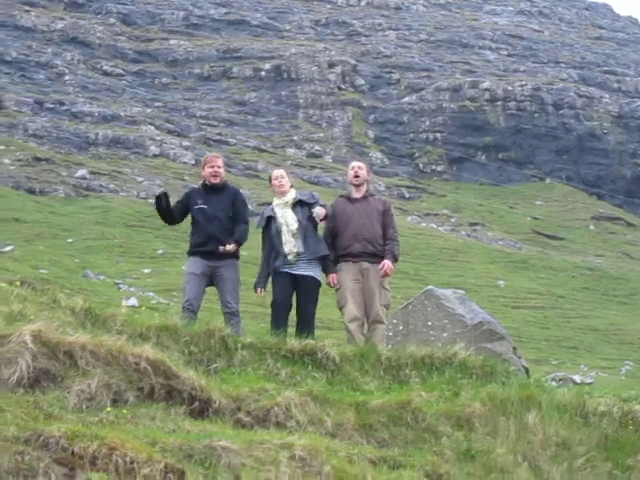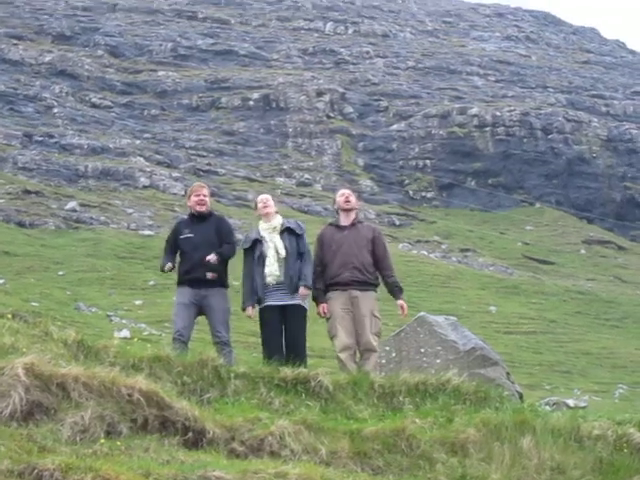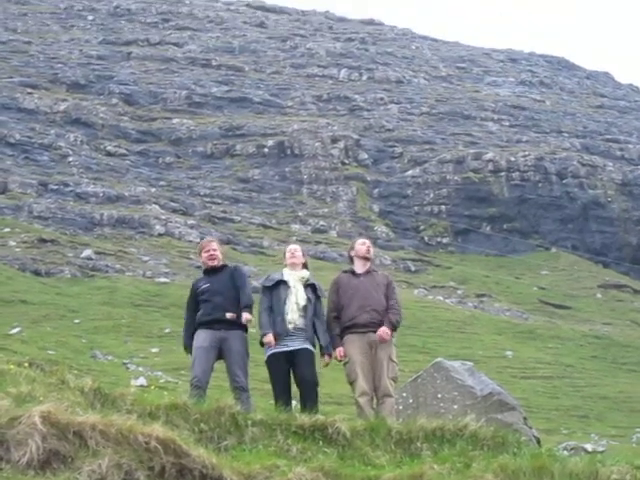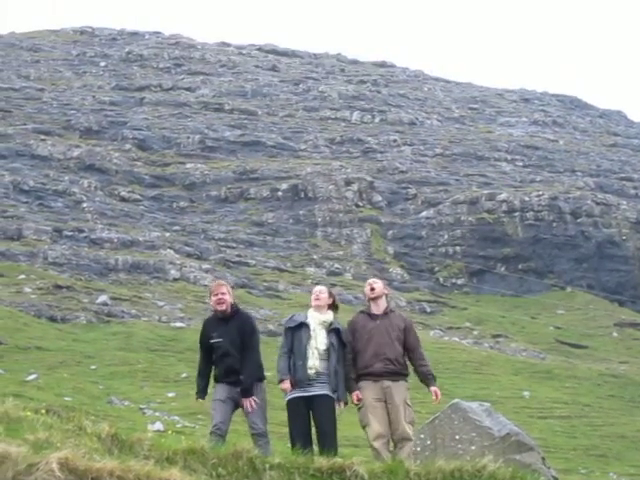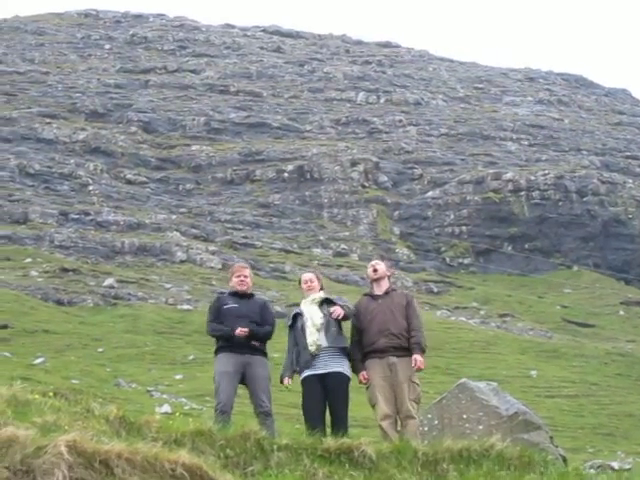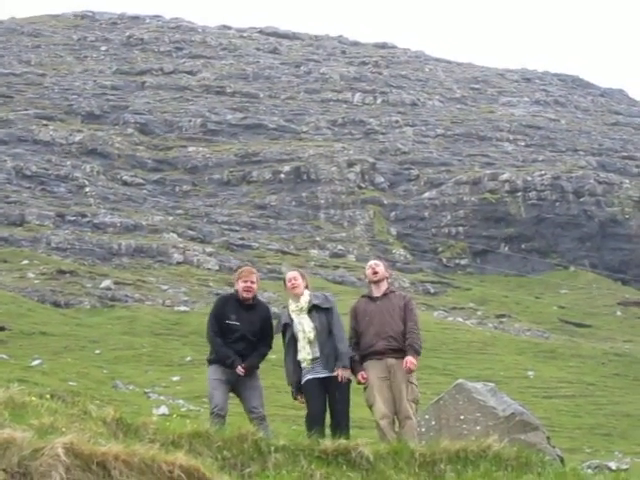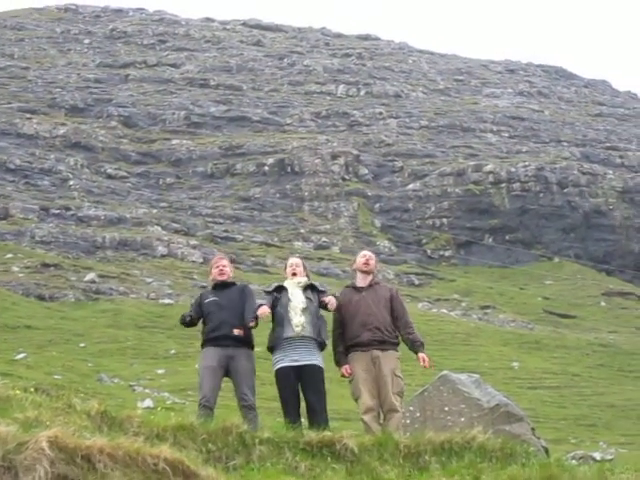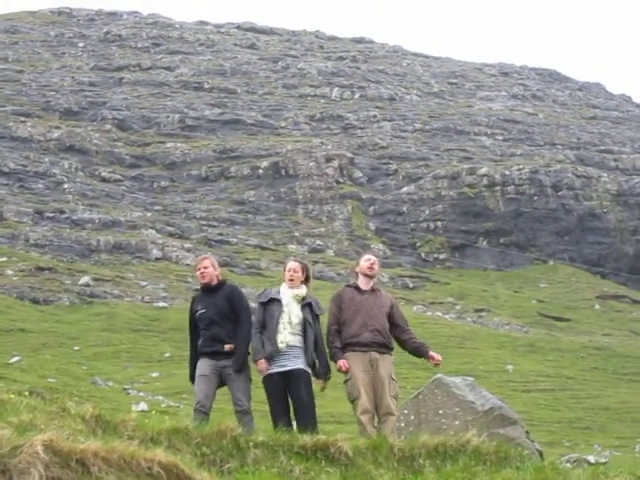
dt=0.5s
person 1, frame 1
left shoulder: (382, 204)
right shoulder: (337, 206)
left elbow: (392, 236)
right elbow: (329, 239)
left wrist: (390, 258)
right wrist: (330, 269)
left hip: (375, 265)
right hip: (347, 266)
left knee: (377, 316)
right knee: (352, 317)
person 1, frame 2
left shoulder: (371, 231)
right shoulder: (325, 234)
left elbow: (385, 266)
right elbow: (318, 269)
left wrist: (398, 295)
right wrist: (320, 299)
left hip: (366, 294)
right hip: (337, 295)
left knee: (369, 344)
right knee: (344, 346)
person 1, frame 3
left shoulder: (384, 279)
right shoulder: (340, 281)
left elbow: (395, 309)
right elbow: (332, 315)
left wrist: (388, 326)
right wrist: (336, 343)
left hip: (382, 338)
right hip: (353, 338)
left knee: (386, 389)
right knee: (362, 390)
person 1, frame 4
left shoulder: (402, 321)
right shoulder: (356, 322)
left elbow: (416, 353)
right elbow: (349, 357)
left wrist: (430, 381)
right wrist: (352, 387)
left hip: (397, 383)
right hip: (369, 384)
left knee: (404, 433)
right knee: (377, 435)
person 1, frame 5
left shoulder: (405, 298)
right shoulder: (361, 305)
left elbow: (416, 327)
right elbow: (355, 339)
left wrist: (418, 351)
right wrist: (358, 367)
left hip: (403, 360)
right hip: (375, 362)
left knee: (408, 410)
right knee: (384, 413)
person 1, frame 6
left shoulder: (403, 300)
right shoulder: (359, 306)
left elbow: (413, 330)
right elbow: (353, 341)
left wrist: (412, 353)
right wrist: (357, 367)
left hip: (401, 361)
right hip: (373, 364)
left knee: (407, 412)
right knee: (382, 414)
person 1, frame 7
left shoulder: (389, 292)
right shoulder: (343, 296)
left elbow: (404, 323)
right elbow: (338, 332)
left wrist: (418, 348)
right wrist: (341, 361)
left hip: (387, 353)
right hip: (358, 355)
left knee: (392, 404)
right knee: (367, 407)
person 1, frame 8
left shoulder: (387, 299)
right shoulder: (342, 295)
left elbow: (402, 331)
right elbow: (333, 329)
left wrist: (425, 351)
right wrist: (338, 356)
left hip: (383, 357)
right hip: (355, 356)
left knee: (388, 408)
right knee: (363, 408)
person 2, frame 1
left shoulder: (233, 194)
right shoulder: (193, 194)
left elbow: (243, 223)
right elbow: (171, 217)
left wrist: (236, 242)
right wrist: (162, 201)
left hip: (226, 260)
right hip: (198, 258)
left knee: (231, 308)
right knee: (189, 305)
person 2, frame 2
left shoulder: (219, 222)
right shoulder: (181, 226)
left elbow: (231, 247)
right elbow: (169, 252)
left wrist: (218, 254)
right wrist: (167, 264)
left hip: (215, 289)
right hip: (187, 289)
left knee: (222, 338)
right knee: (180, 336)
person 2, frame 3
left shoulder: (234, 272)
right shoulder: (198, 283)
left elbow: (244, 291)
right elbow: (191, 313)
left wrist: (246, 309)
right wrist: (187, 341)
left hip: (234, 331)
right hip: (205, 332)
left knee: (239, 383)
right knee: (198, 381)
person 2, frame 4
left shoulder: (244, 319)
right shoulder: (209, 325)
left elbow: (253, 355)
right elbow: (205, 360)
left wrist: (247, 390)
right wrist: (201, 391)
left hip: (251, 384)
right hip: (223, 385)
left knee: (259, 430)
right knee: (217, 429)
person 2, frame 5
left shoulder: (260, 303)
right shoulder: (221, 300)
left elbow: (269, 328)
right elbow: (211, 327)
left wrist: (250, 332)
right wrist: (233, 332)
left hip: (257, 357)
right hip: (228, 355)
left knee: (264, 408)
right knee: (223, 405)
person 2, frame 6
left shoulder: (263, 310)
right shoulder: (223, 302)
left elbow: (266, 344)
right elbow: (213, 336)
left wrist: (249, 364)
right wrist: (233, 361)
left hip: (249, 371)
right hip: (220, 367)
left knee: (257, 414)
right knee: (218, 410)
person 2, frame 7
left shoulder: (243, 290)
right shoulder: (205, 296)
left elbow: (251, 307)
right elbow: (193, 317)
left wrist: (252, 319)
right wrist: (186, 318)
left hip: (241, 349)
right hip: (212, 349)
left knee: (247, 400)
right knee: (206, 400)
person 2, frame 8
left shoulder: (232, 292)
right shoulder: (197, 300)
left elbow: (245, 324)
right elbow: (194, 336)
left wrist: (240, 356)
right wrist: (193, 369)
left hip: (234, 359)
right hip: (207, 360)
left knee: (242, 406)
right knee: (201, 406)
person 3, frame 1
left shoulder: (307, 199)
right shoulder: (269, 214)
left elbow: (318, 213)
right elbow: (267, 250)
left wrist: (321, 210)
right wrist: (261, 281)
left hip: (309, 266)
right hip: (283, 267)
left knee: (306, 313)
right knee: (279, 303)
person 3, frame 2
left shoulder: (293, 228)
right shoulder: (253, 238)
left elbow: (305, 256)
right elbow: (249, 272)
left wrist: (305, 282)
right wrist: (248, 302)
left hip: (294, 296)
right hip: (268, 299)
left knee: (296, 343)
right knee: (271, 344)
person 3, frame 3
left shoulder: (311, 286)
right shoulder: (273, 281)
left elbow: (319, 318)
right elbow: (264, 309)
left wrist: (326, 348)
right wrist: (266, 331)
left hip: (302, 342)
right hip: (277, 343)
left knee: (308, 380)
right knee: (281, 391)
person 3, frame 4
left shoulder: (336, 329)
right shoulder: (296, 322)
left elbow: (339, 363)
right elbow: (284, 352)
left wrist: (341, 395)
right wrist: (284, 377)
left hip: (324, 388)
right hip: (298, 387)
left knee: (327, 431)
right knee: (299, 436)
person 3, frame 5
left shoulder: (333, 302)
right shoulder: (298, 314)
left elbow: (348, 310)
right elbow: (293, 346)
left wrist: (342, 310)
right wrist: (287, 372)
left hip: (335, 362)
right hip: (310, 366)
left knee: (339, 411)
right knee: (312, 412)
person 3, frame 6
left shoulder: (324, 301)
right shoulder: (287, 317)
left elbow: (338, 332)
right elbow: (290, 353)
left wrist: (344, 362)
right wrist: (295, 386)
left hip: (335, 367)
right hip: (310, 371)
left knee: (340, 414)
right knee: (315, 413)
person 3, frame 7
left shoulder: (312, 290)
right shoulder: (276, 291)
left elbow: (326, 300)
right elbow: (266, 305)
left wrist: (332, 298)
right wrist: (262, 308)
left hip: (310, 351)
right hip: (284, 352)
left knee: (316, 403)
right knee: (289, 406)
person 3, frame 8
left shoulder: (310, 303)
right shoulder: (268, 297)
left elbow: (317, 337)
right elbow: (256, 328)
left wrist: (323, 371)
right wrist: (259, 356)
left hip: (298, 360)
right hip: (273, 361)
left knee: (305, 407)
right knee: (279, 412)
